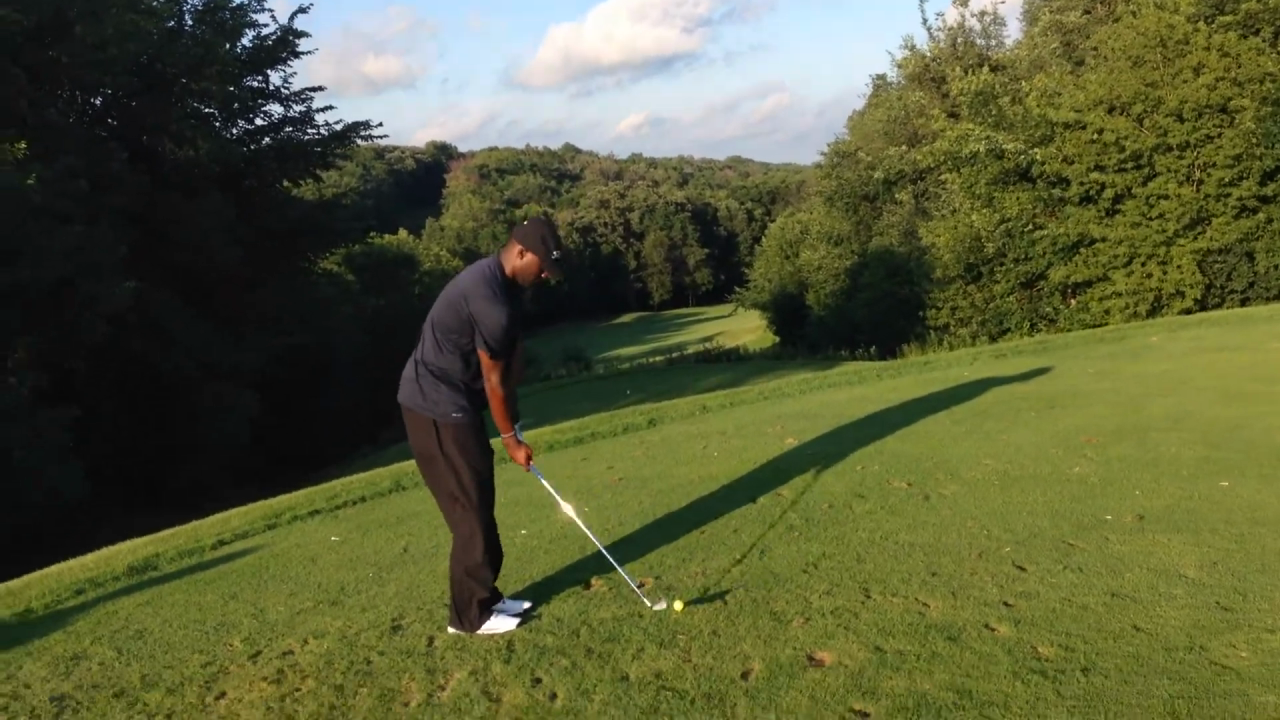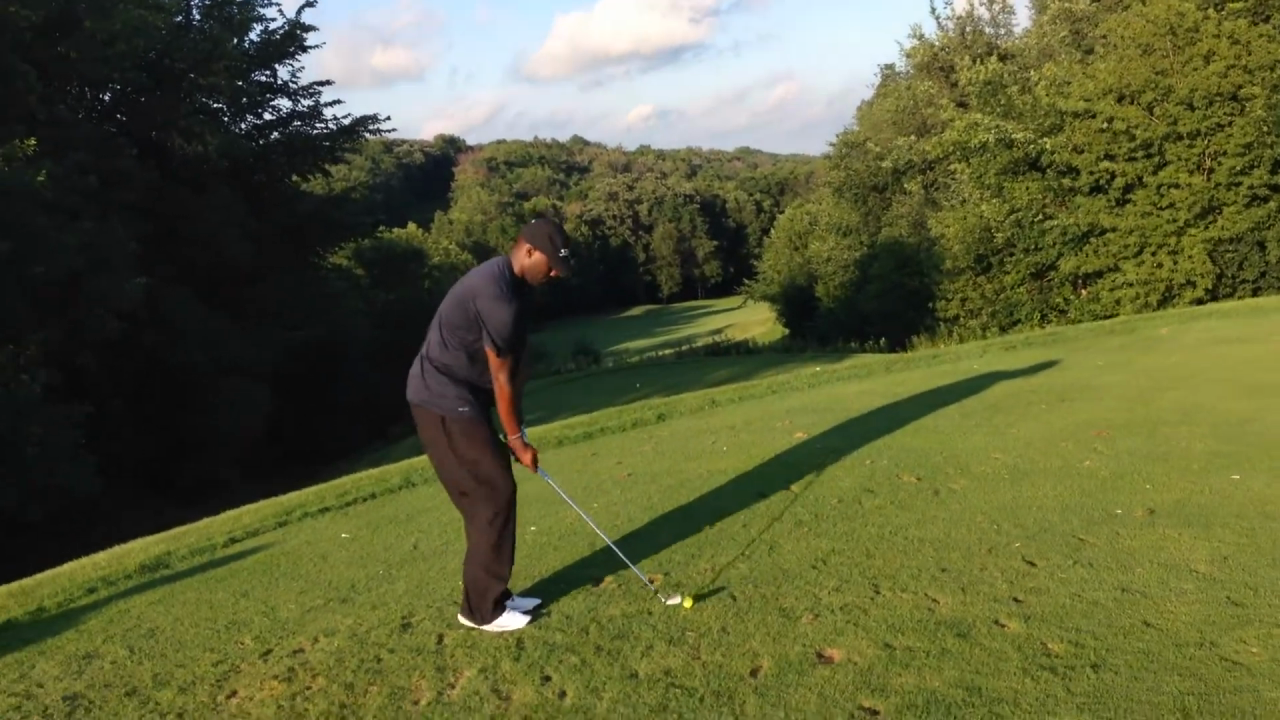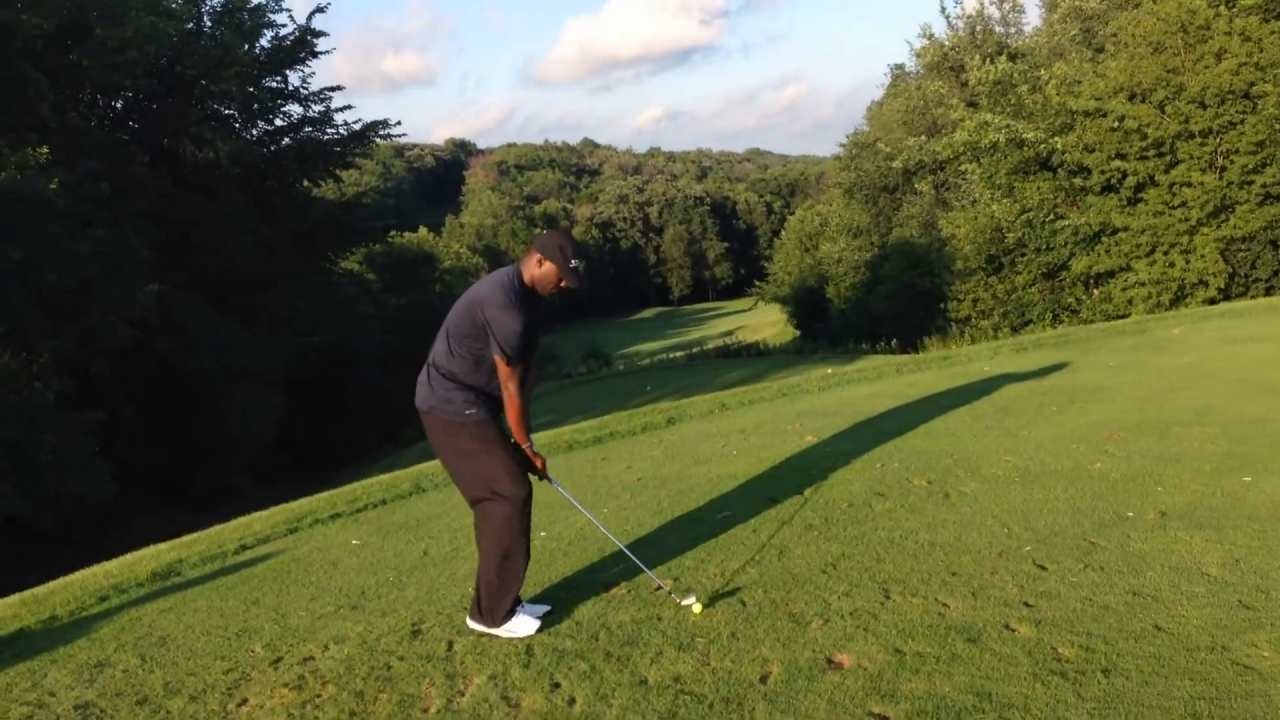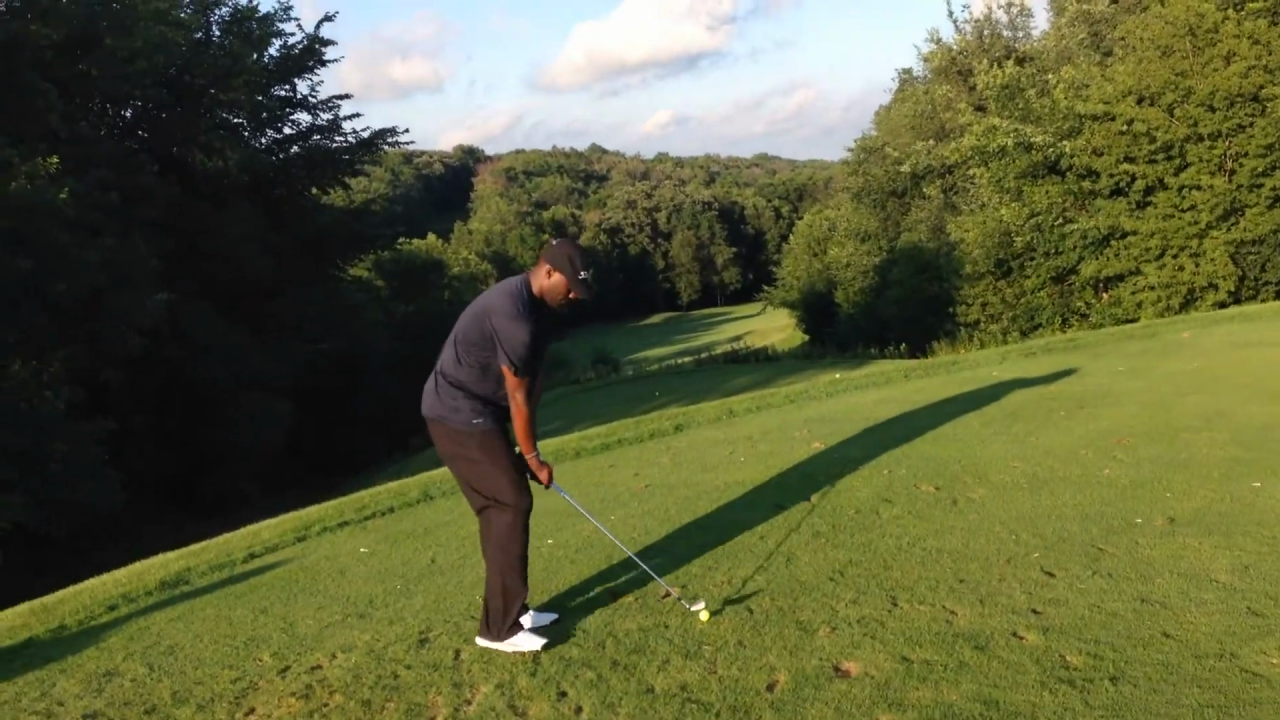
dt=0.1s
person 1, frame 1
left shoulder: (498, 281)
right shoulder: (490, 298)
left elbow: (510, 361)
right elbow: (494, 380)
left wrist: (514, 426)
right wrist: (510, 439)
left hip: (452, 401)
right hip: (438, 406)
left knee: (479, 503)
right knee: (470, 510)
left ankle: (485, 598)
right ankle: (470, 615)
person 1, frame 2
left shoulder: (510, 282)
right shoulder: (497, 296)
left elbow: (515, 366)
right elbow: (501, 378)
left wrist: (517, 429)
right wrist: (515, 439)
left hip: (462, 397)
right hip: (444, 400)
left knee: (488, 494)
right knee: (494, 495)
left ankle: (494, 596)
right ankle: (481, 607)
person 1, frame 3
left shoulder: (520, 291)
right shoulder: (506, 305)
left elbow: (524, 373)
right elbow: (511, 387)
left wrist: (524, 438)
right wrist: (526, 447)
left hip: (470, 403)
right hip: (452, 406)
left knee: (497, 498)
right knee: (512, 493)
left ankle: (503, 601)
right ankle: (491, 610)
person 1, frame 4
left shoulder: (529, 301)
right shoulder: (514, 314)
left elbow: (532, 383)
right elbow: (518, 396)
left wrist: (529, 446)
right wrist: (532, 457)
left hip: (478, 411)
right hip: (459, 413)
left knee: (504, 507)
right knee: (510, 507)
left ankle: (512, 610)
right ankle: (499, 628)
